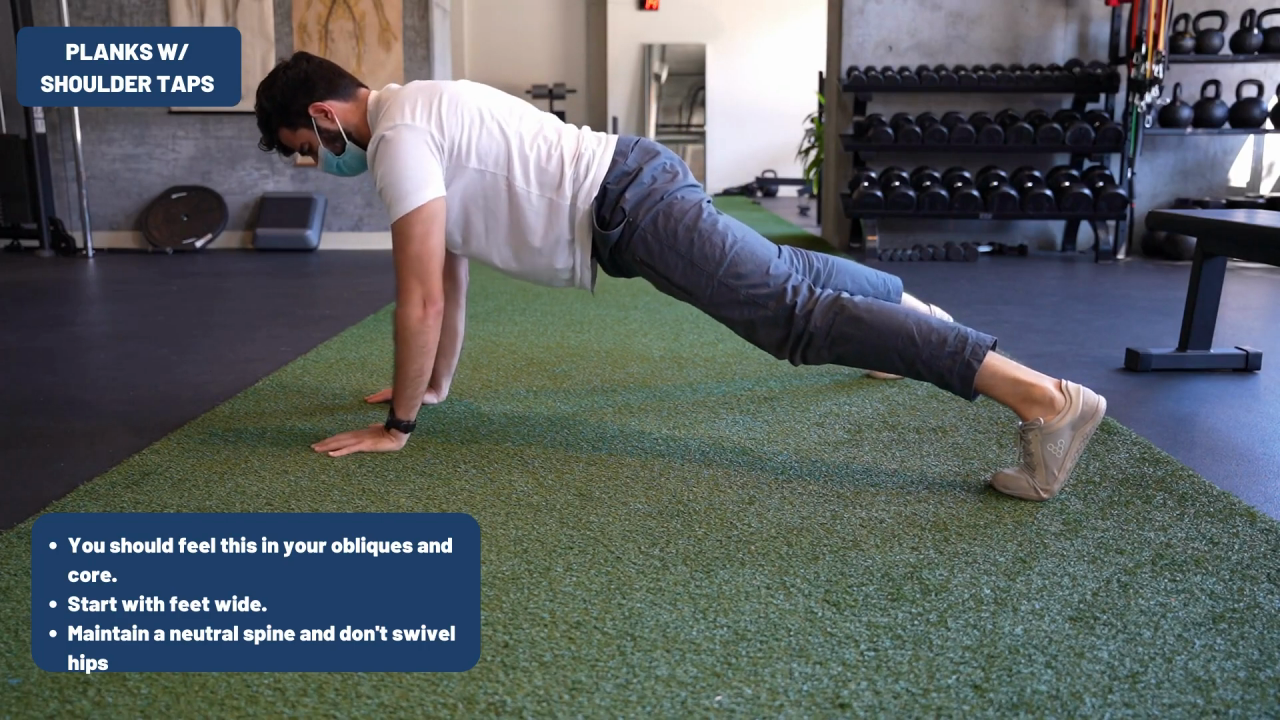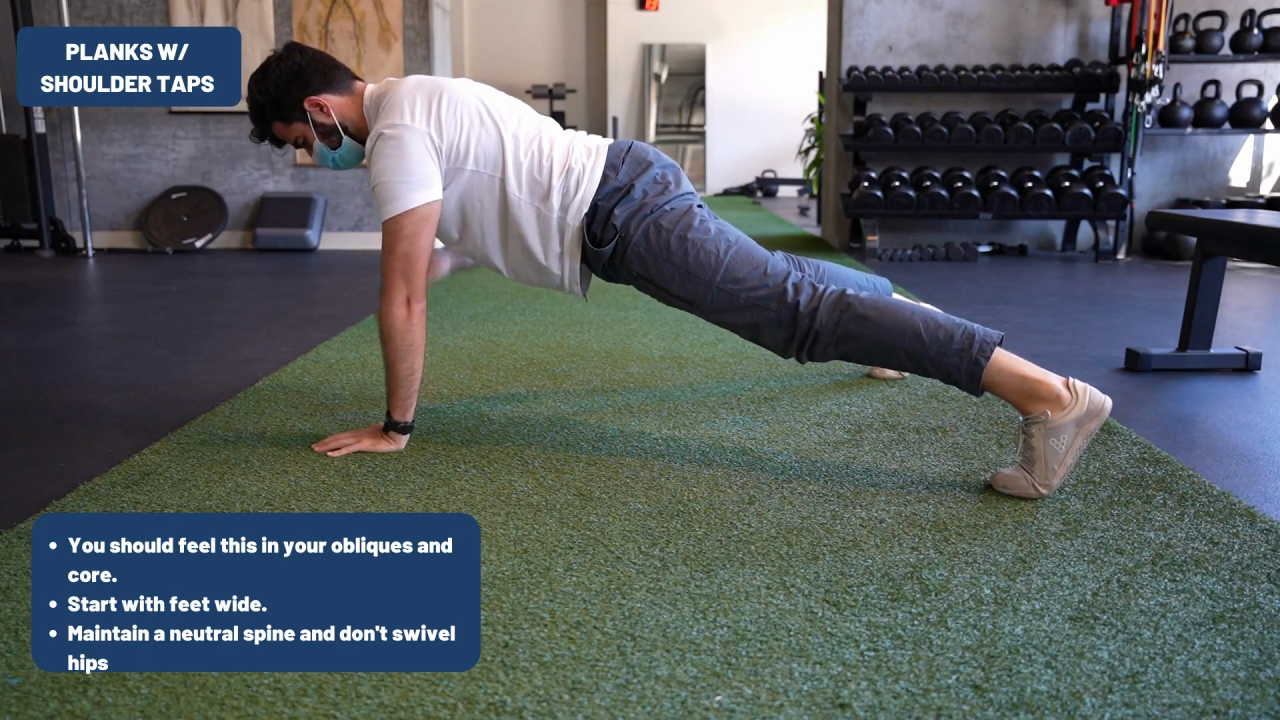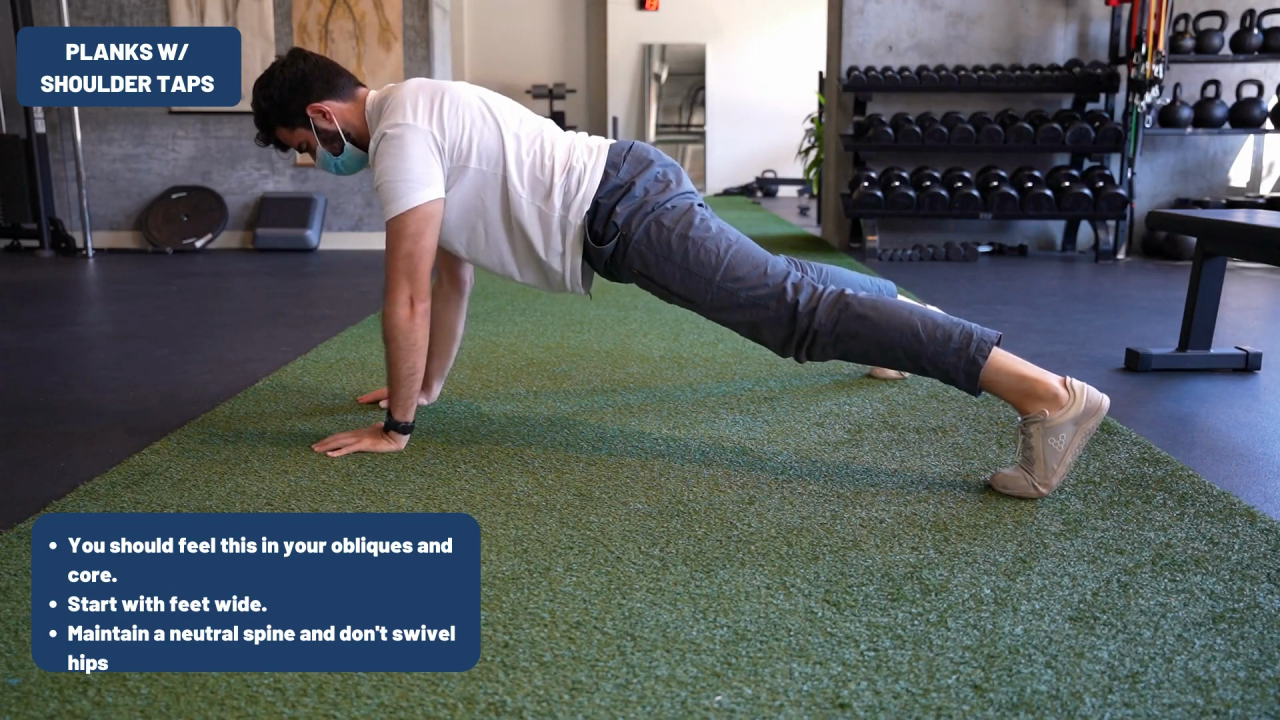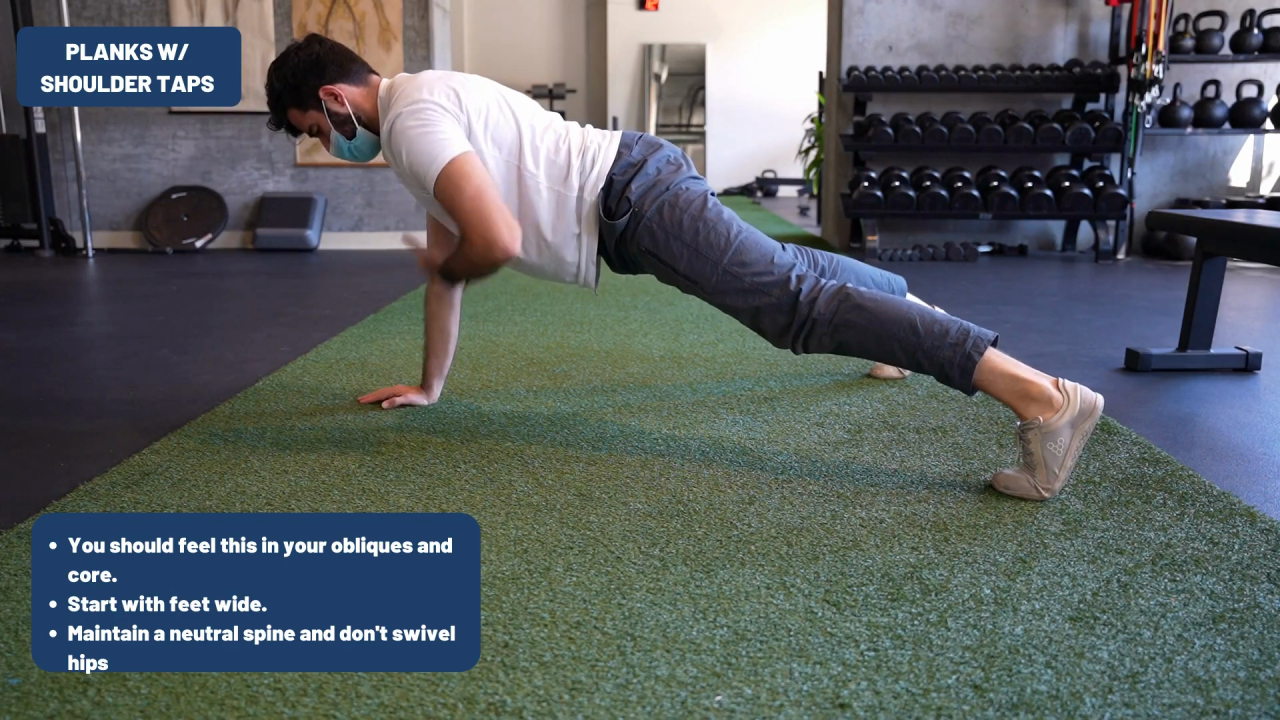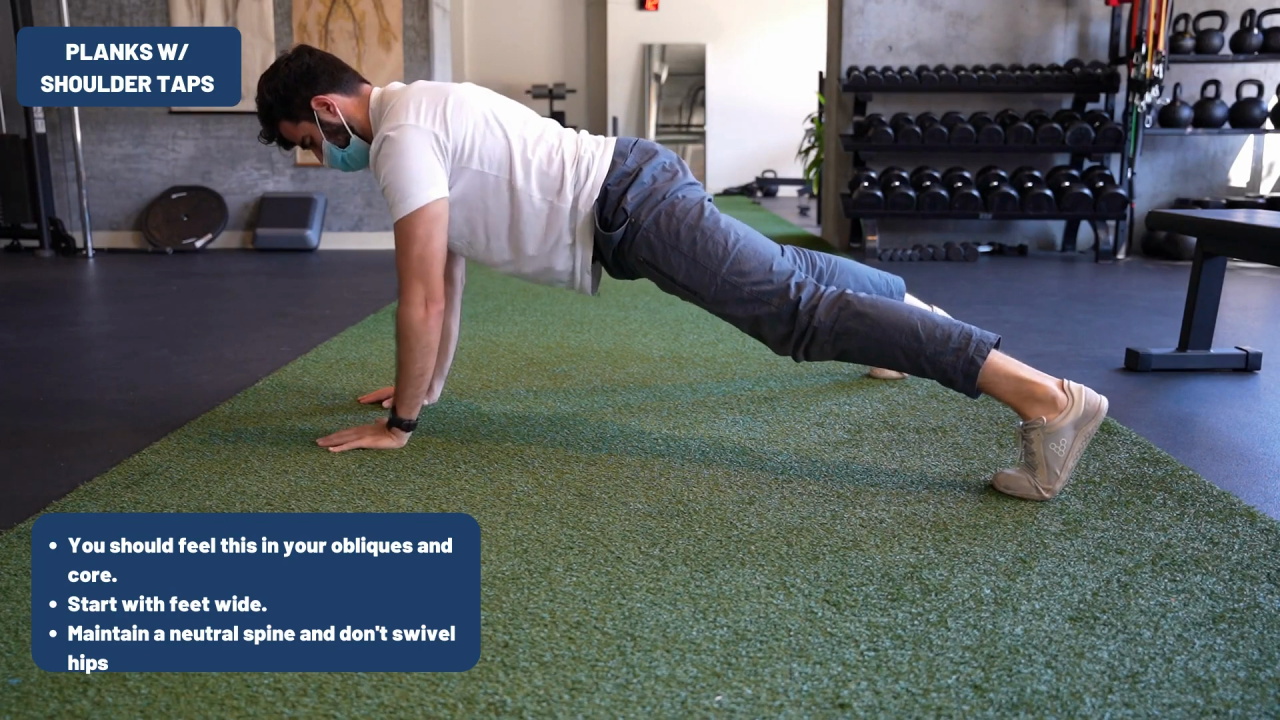
dt=0.5s
person 1, frame 1
left shoulder: (396, 135)
right shoulder: (417, 115)
left elbow: (422, 296)
right elbow: (450, 272)
left wrist: (396, 424)
right wrist: (435, 383)
left hip: (630, 203)
right hip: (633, 189)
left knee: (791, 312)
right knee: (776, 273)
left ankle: (1043, 398)
right ankle: (909, 306)
person 1, frame 2
left shoulder: (396, 136)
right shoulder: (416, 104)
left elbow: (401, 298)
right elbow: (494, 210)
left wrist: (395, 424)
right wrist: (437, 259)
left hip: (623, 218)
right hip: (629, 182)
left knee: (793, 310)
right knee: (775, 278)
left ankle: (1048, 394)
right ankle: (899, 306)
person 1, frame 3
left shoulder: (397, 137)
right shoulder: (417, 109)
left elbow: (406, 296)
right elbow: (449, 272)
left wrist: (395, 424)
right wrist: (429, 383)
left hip: (625, 213)
right hip: (629, 190)
left knee: (793, 311)
right knee: (776, 281)
left ankle: (1047, 394)
right ankle: (905, 307)
person 1, frame 4
left shoulder: (412, 120)
right shoulder: (421, 105)
left elbow: (498, 243)
right elbow: (452, 247)
left wrist: (449, 266)
right wrist: (429, 383)
left hip: (634, 197)
right hip: (634, 193)
left knee: (796, 301)
right knee: (785, 270)
left ankle: (1041, 396)
right ankle: (911, 307)
person 1, frame 5
left shoulder: (400, 136)
right shoulder: (416, 113)
left elbow: (420, 293)
right elbow: (447, 268)
left wrist: (399, 421)
right wrist: (429, 382)
left hip: (631, 206)
right hip: (631, 191)
left knee: (793, 308)
right knee: (781, 273)
left ankle: (1047, 397)
right ankle: (912, 306)
